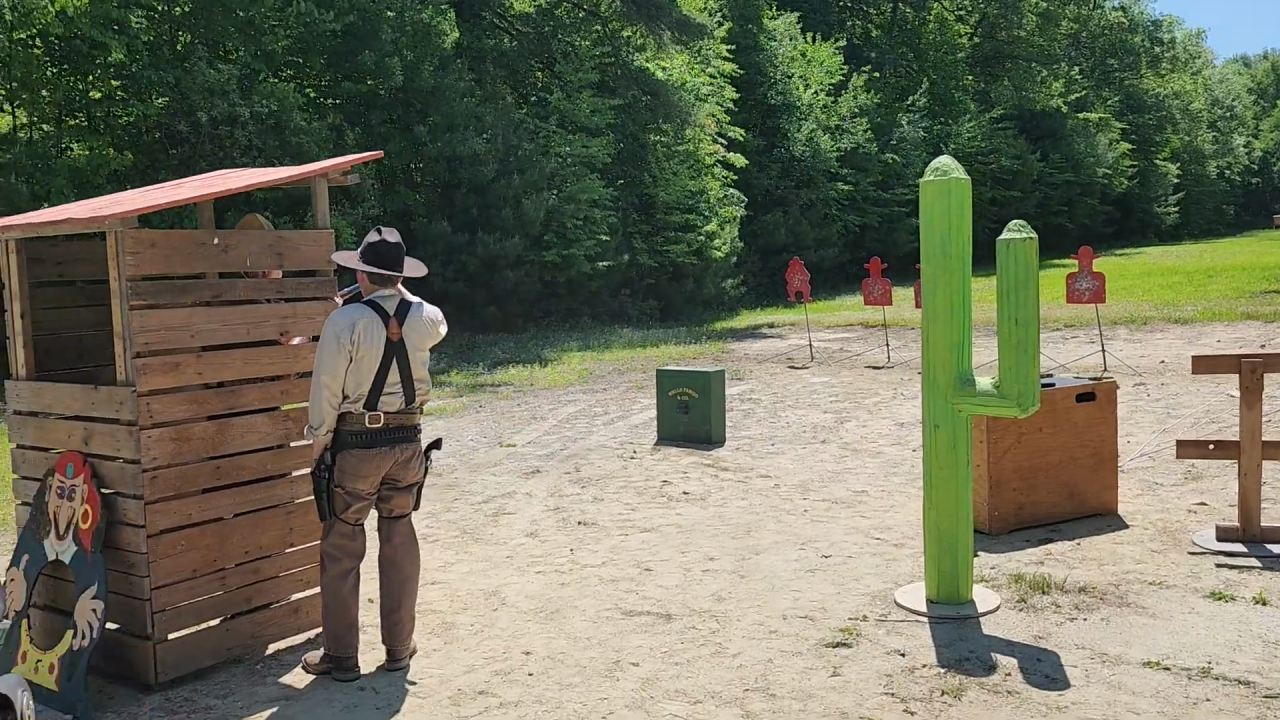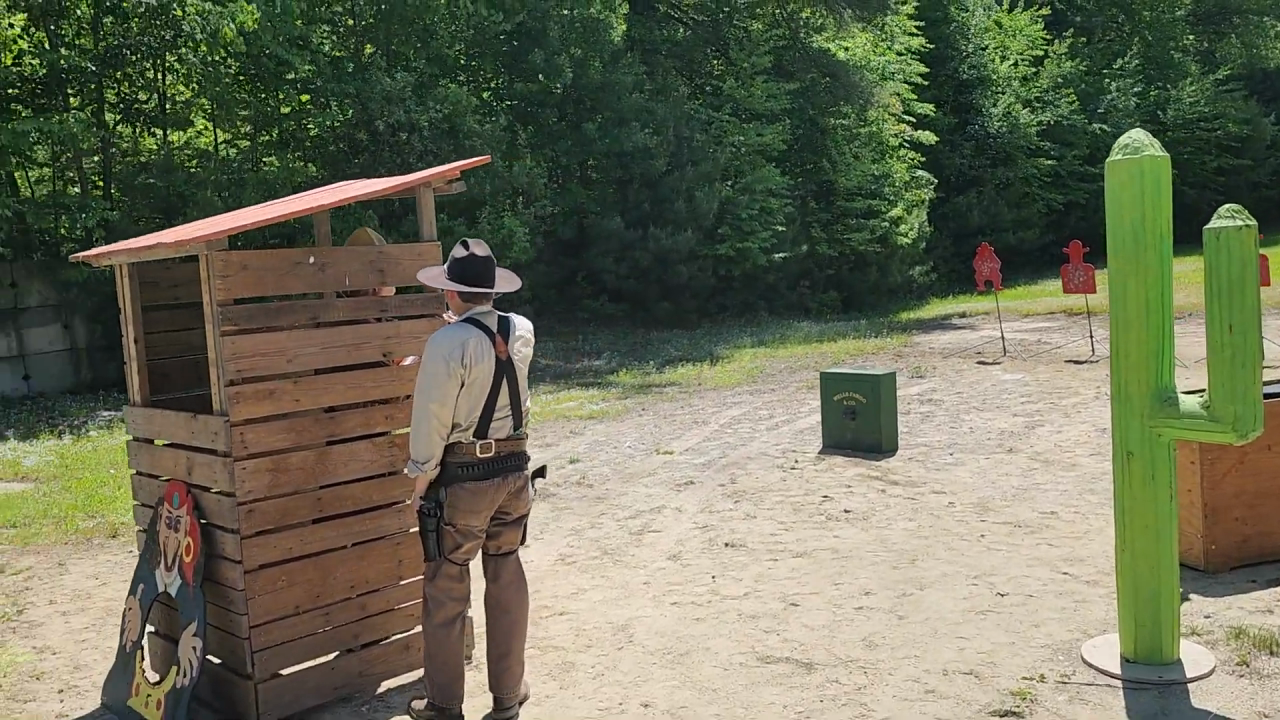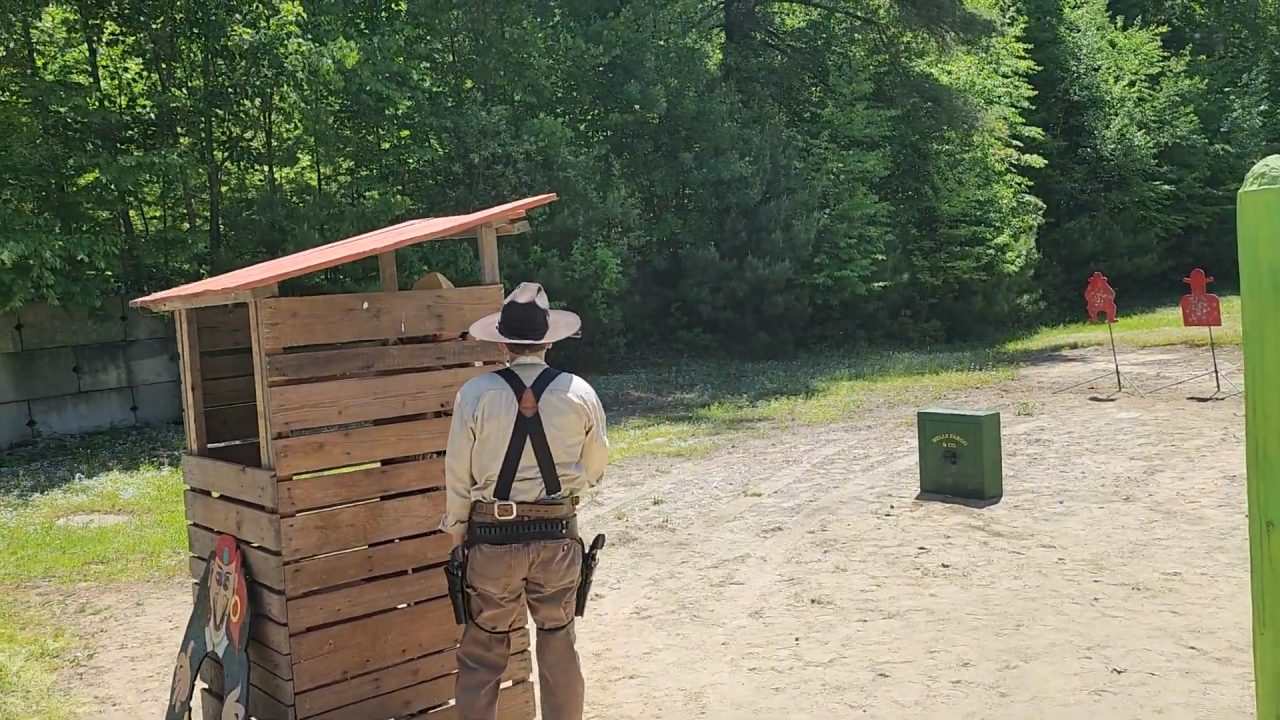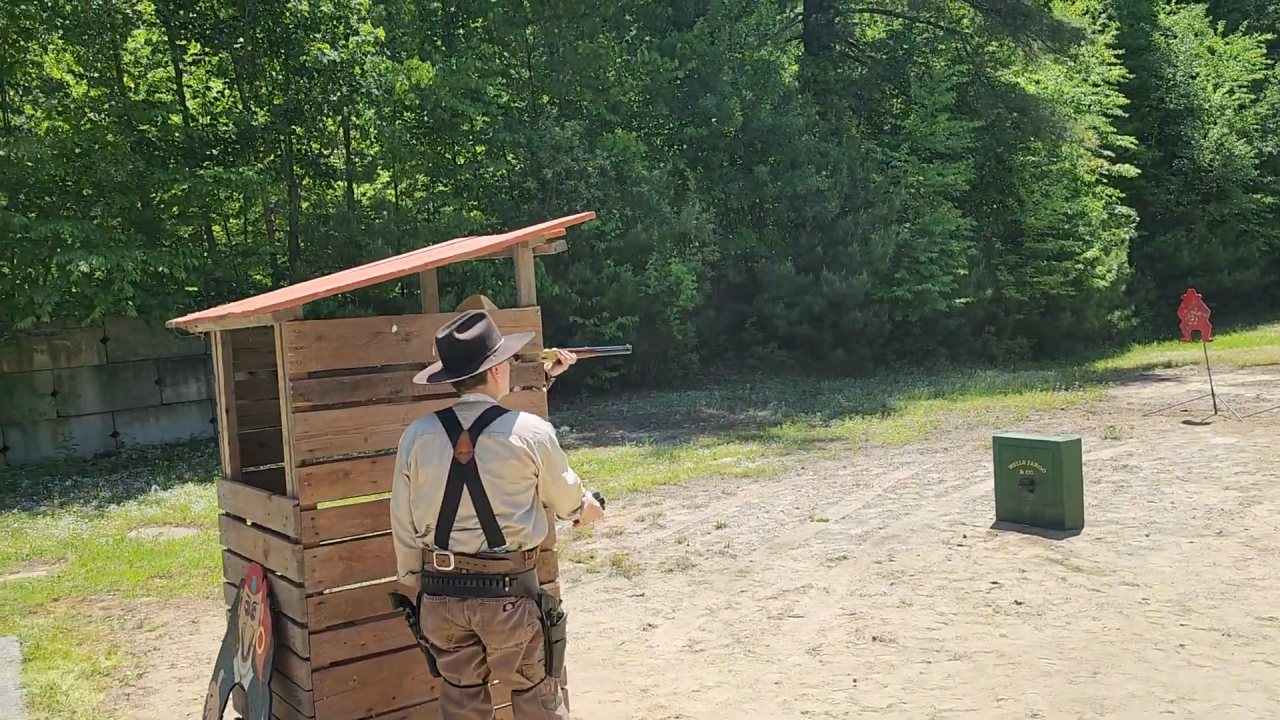
dt=1s
person 1, frame 1
left shoulder: (345, 320)
right shoulder: (426, 318)
left elbow: (326, 391)
left wrist: (318, 445)
right wrist: (399, 291)
left hip: (355, 444)
right hip: (406, 442)
left knee: (341, 550)
right knee: (400, 543)
left ankle: (341, 655)
right ankle: (399, 647)
person 1, frame 2
left shoulder: (448, 342)
right shoulder: (522, 331)
left elbow: (431, 420)
left wrist: (421, 480)
left hip: (462, 477)
right hip: (513, 469)
left knee: (446, 588)
right knee: (506, 577)
person 1, frame 3
left shoulder: (476, 393)
right shoulder: (578, 392)
left elbow: (458, 473)
right elbow: (596, 467)
left wrist: (457, 530)
left hip: (492, 539)
right hip: (556, 537)
left knee: (481, 655)
right knee: (558, 645)
person 1, frame 4
left shoulder: (418, 435)
right shoulder: (531, 432)
left elbow: (404, 524)
right elbow: (568, 500)
left wrist: (414, 583)
right wrist: (589, 508)
left hip: (442, 593)
right hip: (509, 591)
